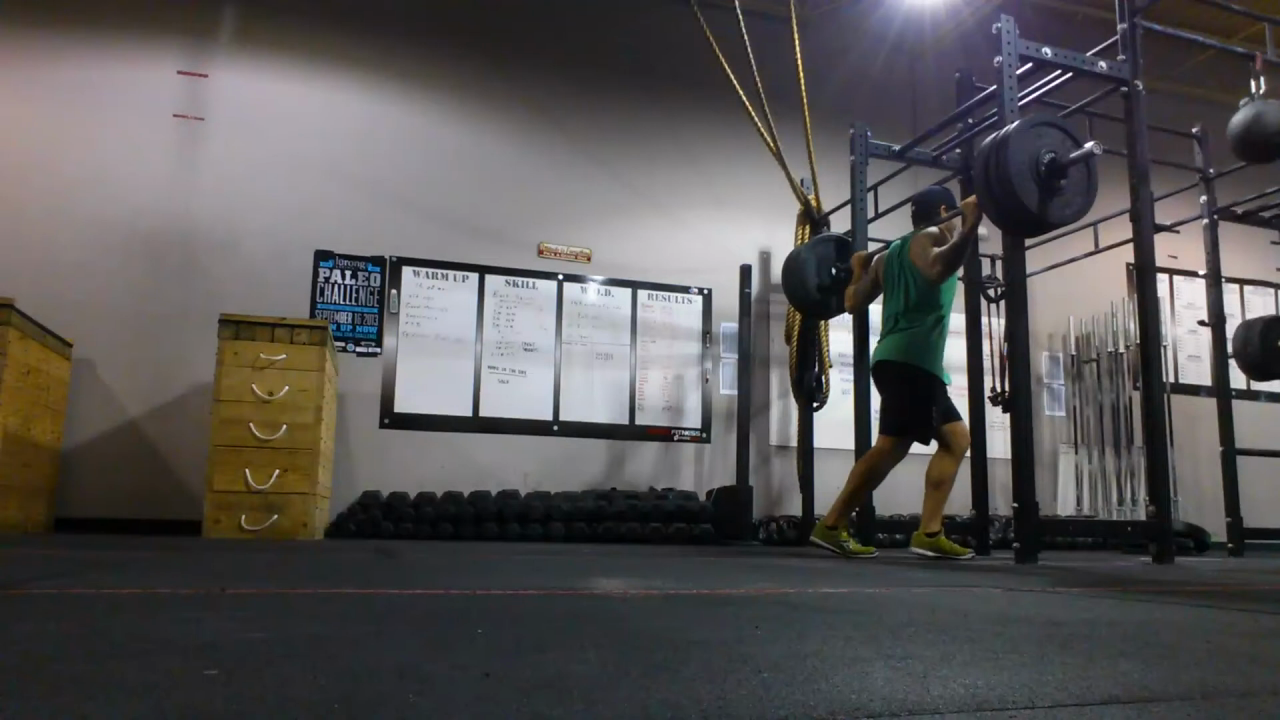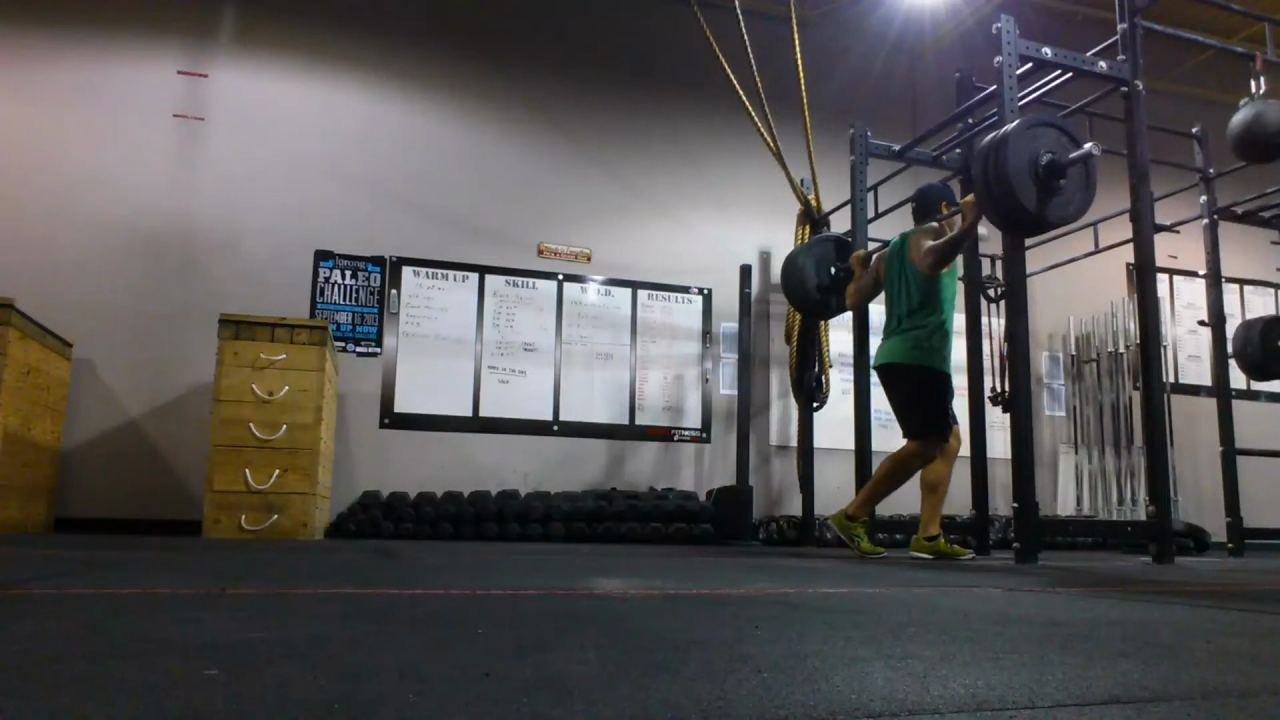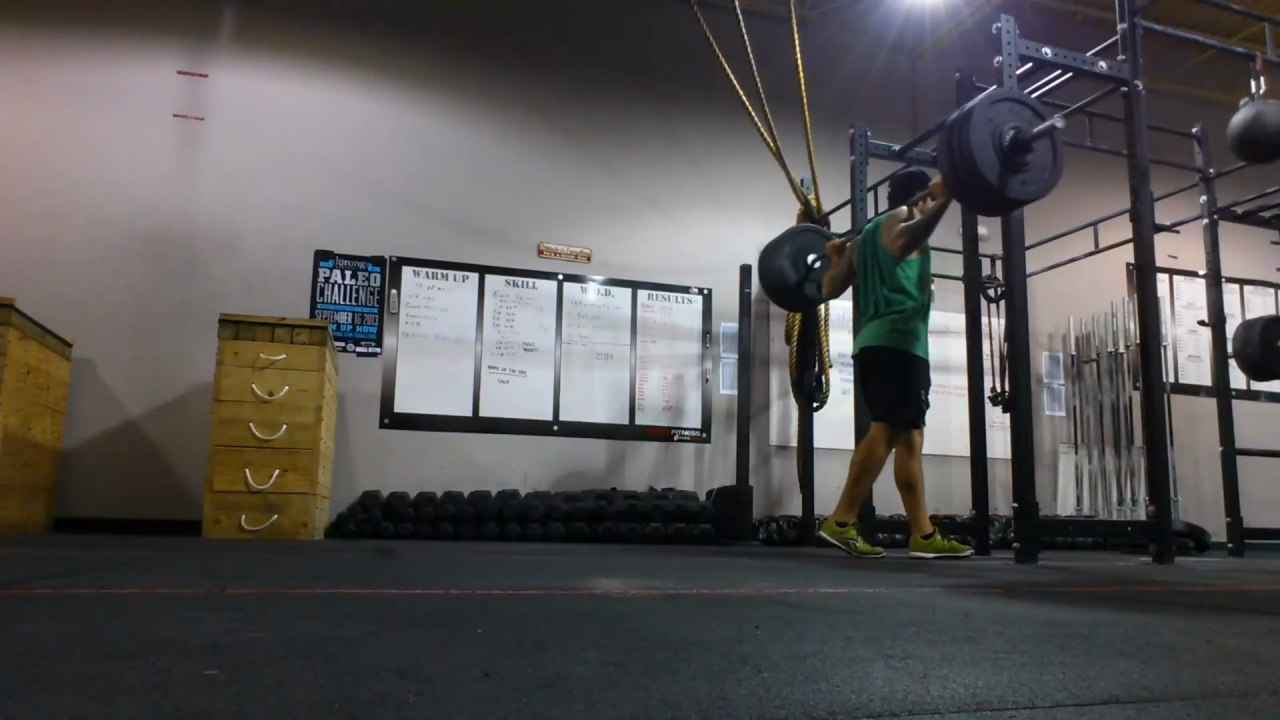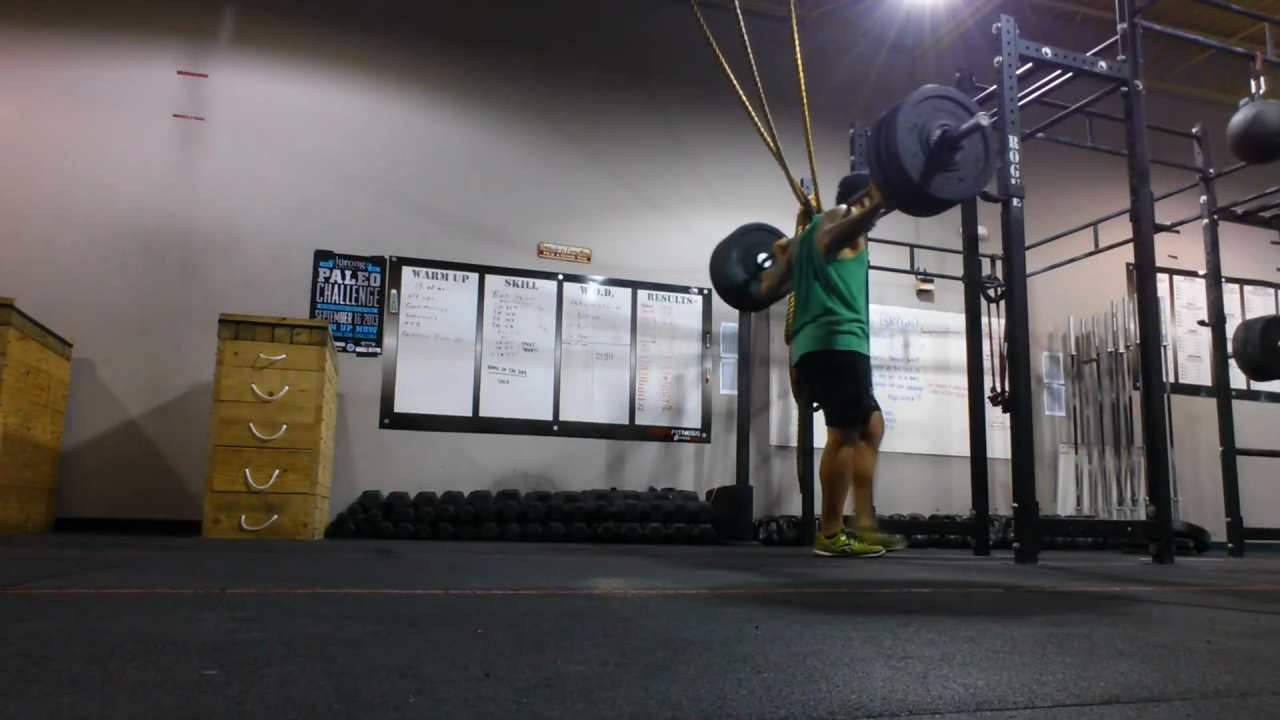
dt=0.5s
person 1, frame 1
left shoulder: (888, 255)
right shoulder: (933, 236)
left elbow: (853, 302)
right elbow: (939, 268)
left wrist: (859, 269)
right wrist: (972, 224)
left hip: (901, 359)
right hip: (912, 359)
left knee: (955, 438)
right knee: (892, 446)
left ankle: (929, 532)
right ankle: (832, 526)
person 1, frame 2
left shoulder: (890, 252)
right shoulder: (933, 232)
left elbow: (854, 299)
right elbow: (931, 260)
left wrist: (859, 269)
right wrist: (970, 222)
left hip: (897, 356)
right hip: (919, 356)
left knee: (947, 442)
right knee: (924, 446)
left ankle: (929, 536)
right ankle: (853, 516)
person 1, frame 3
left shoulder: (863, 239)
right shoulder: (902, 218)
left elbow: (831, 288)
right elbow: (902, 243)
left wrist: (837, 257)
right wrist: (943, 202)
left hip: (873, 344)
right hip: (898, 342)
left knee: (909, 438)
right knee: (886, 432)
left ankle: (924, 534)
right ankle: (841, 523)
person 1, frame 4
left shoulder: (803, 235)
right shoulder: (841, 217)
left elbow: (769, 287)
right elbow: (832, 239)
left wrist: (782, 256)
left hip: (811, 346)
right hip: (838, 342)
left knee: (870, 429)
right knee: (846, 436)
left ankle: (862, 521)
right ankle: (831, 532)
